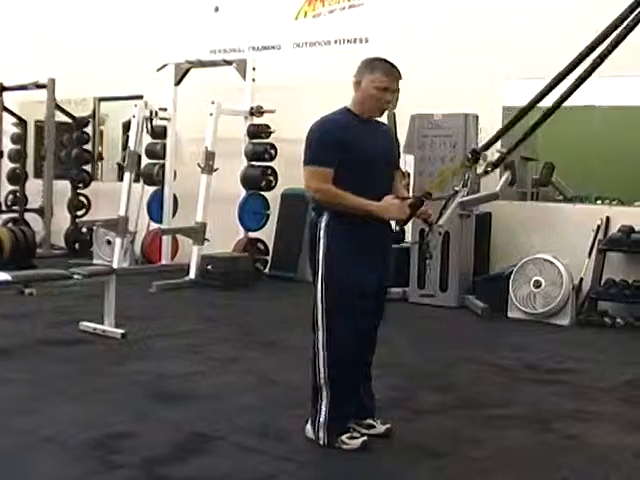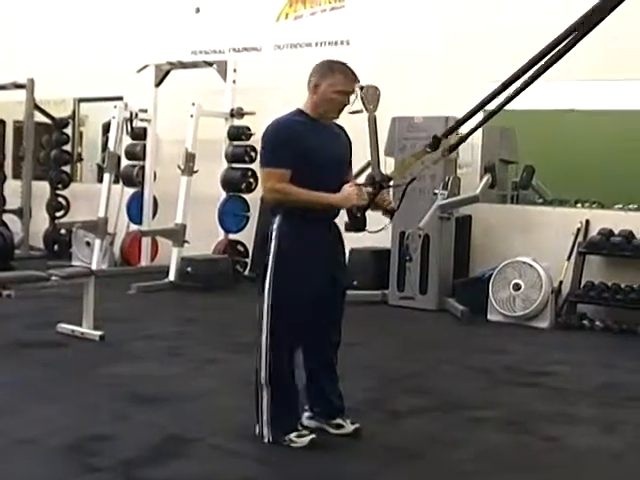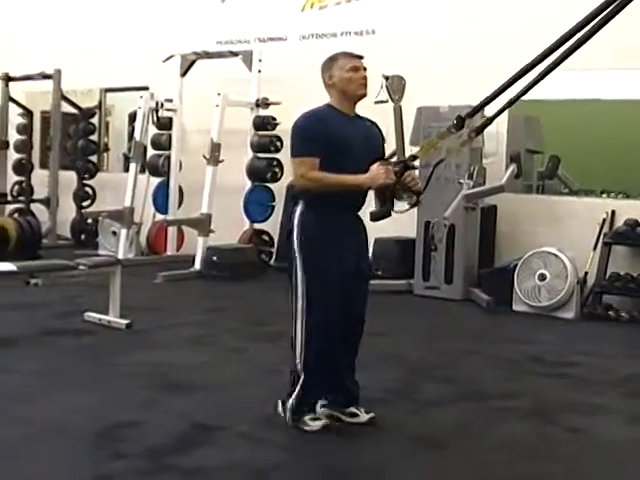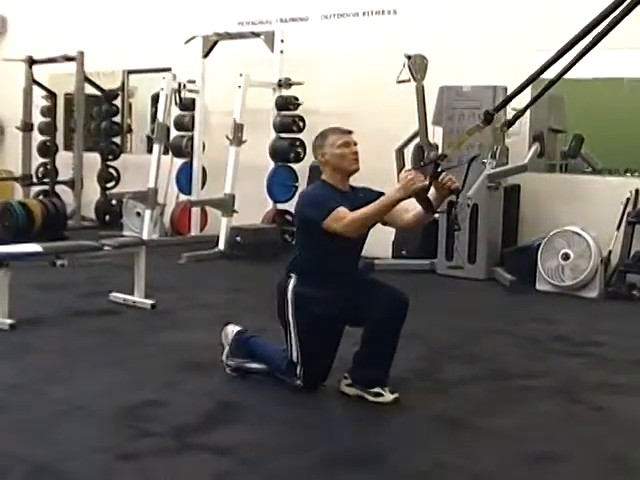
dt=1s
person 1, frame 1
left shoulder: (386, 135)
right shoulder: (329, 129)
left elbow: (394, 181)
right elbow: (317, 188)
left wrist: (411, 204)
right wrist: (377, 208)
left hip: (375, 240)
right hip: (338, 238)
left knee: (365, 331)
right knee: (337, 332)
left ankle: (359, 411)
right ankle: (327, 422)
person 1, frame 2
left shoulder: (339, 135)
right shoulder: (283, 131)
right elbow: (273, 190)
left wrist: (369, 197)
right wrist: (335, 199)
left hip: (328, 238)
right hip: (292, 239)
left knee: (326, 331)
right knee: (284, 332)
left ankle: (325, 409)
right ankle: (276, 421)
person 1, frame 3
left shoulder: (370, 130)
right shoulder: (313, 123)
left elbow: (377, 178)
right elbow: (303, 177)
left wrist: (400, 182)
right wrist: (363, 179)
left hip: (351, 227)
right hip: (316, 226)
left knee: (350, 318)
right knee: (317, 319)
left ankle: (339, 398)
right ankle: (298, 403)
person 1, frame 4
left shoulder: (364, 197)
right shoulder: (314, 198)
left elbow: (408, 219)
right elbow: (349, 226)
left wrist: (437, 197)
right wrist: (399, 192)
left hip: (346, 285)
right hip: (305, 292)
left knee: (392, 305)
right knee: (307, 376)
left ankle: (364, 379)
right ankle: (240, 342)
